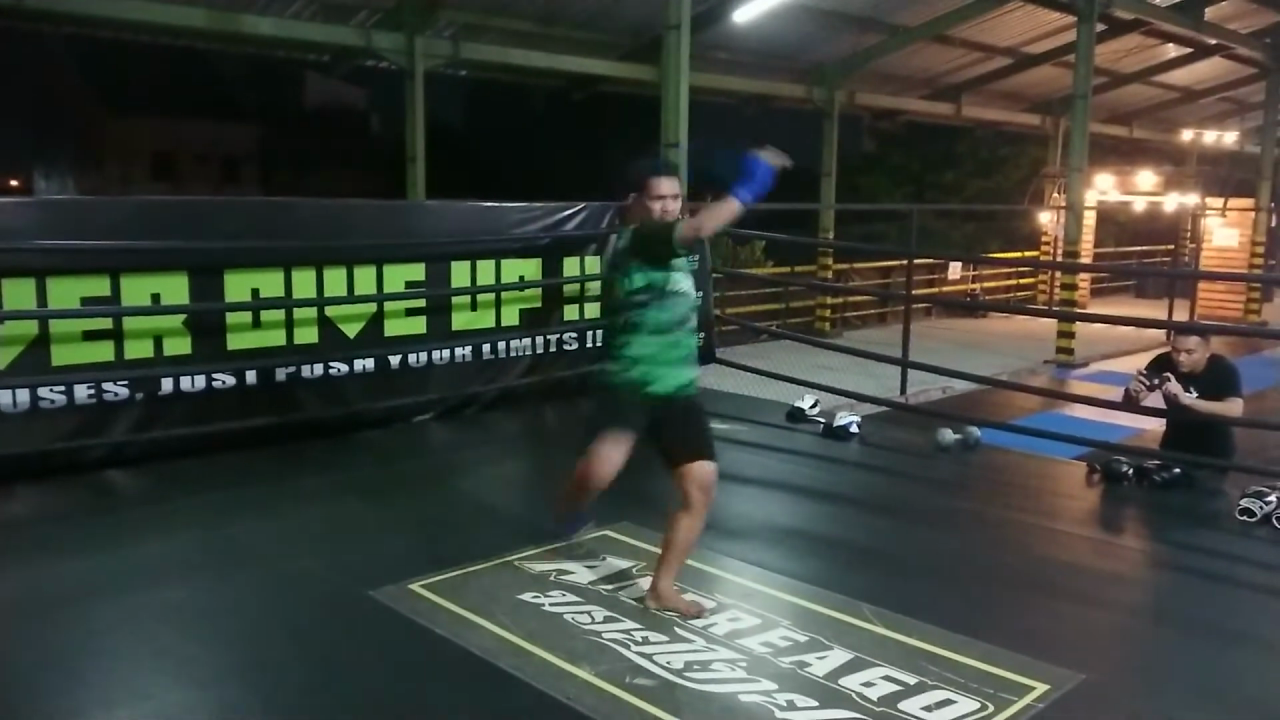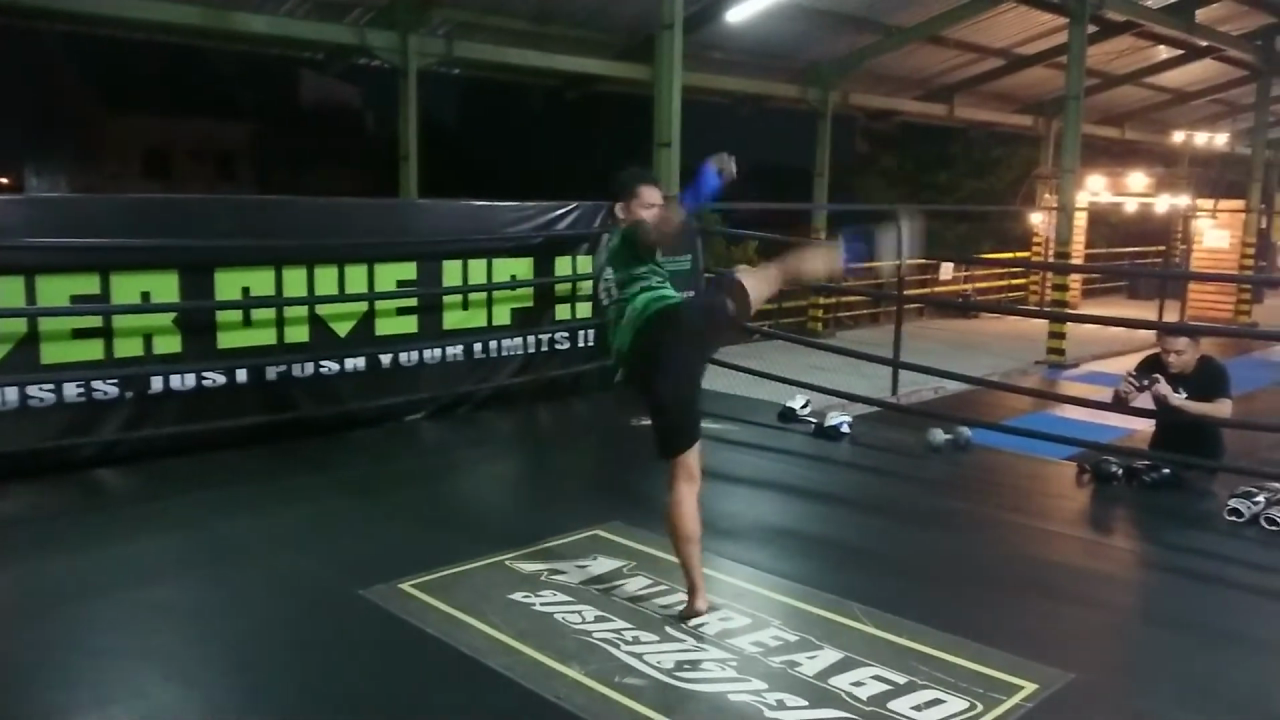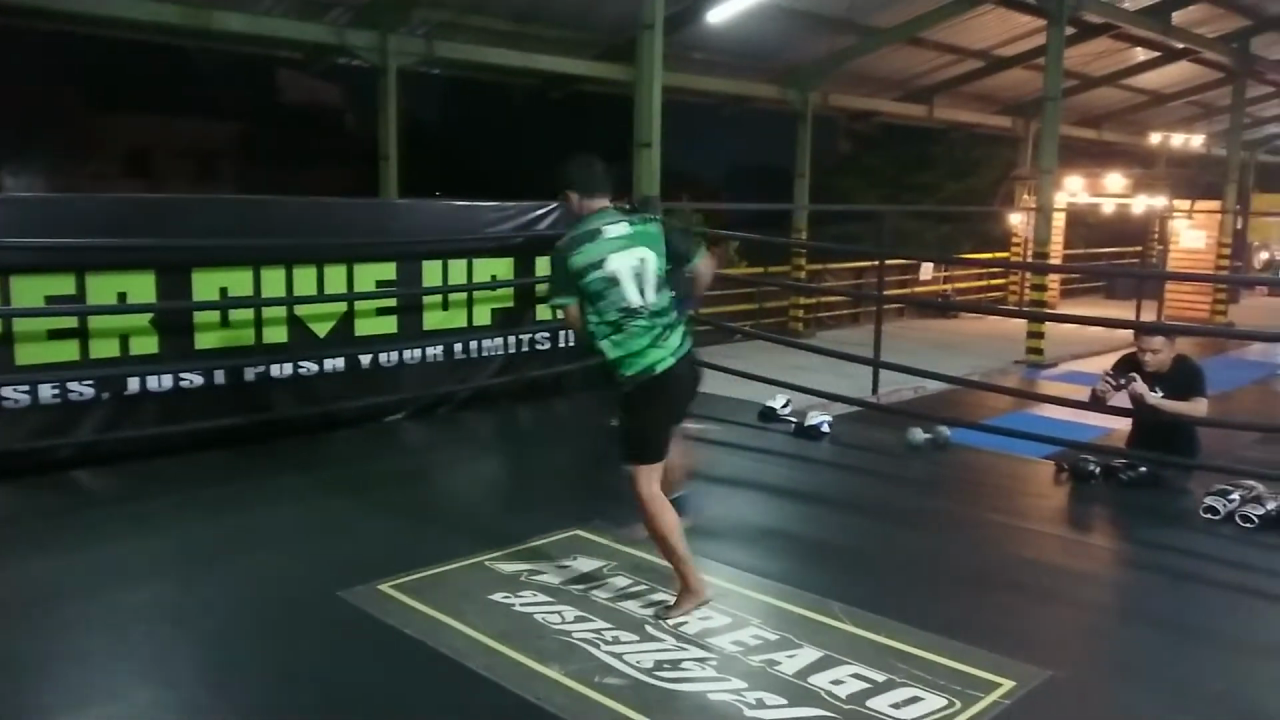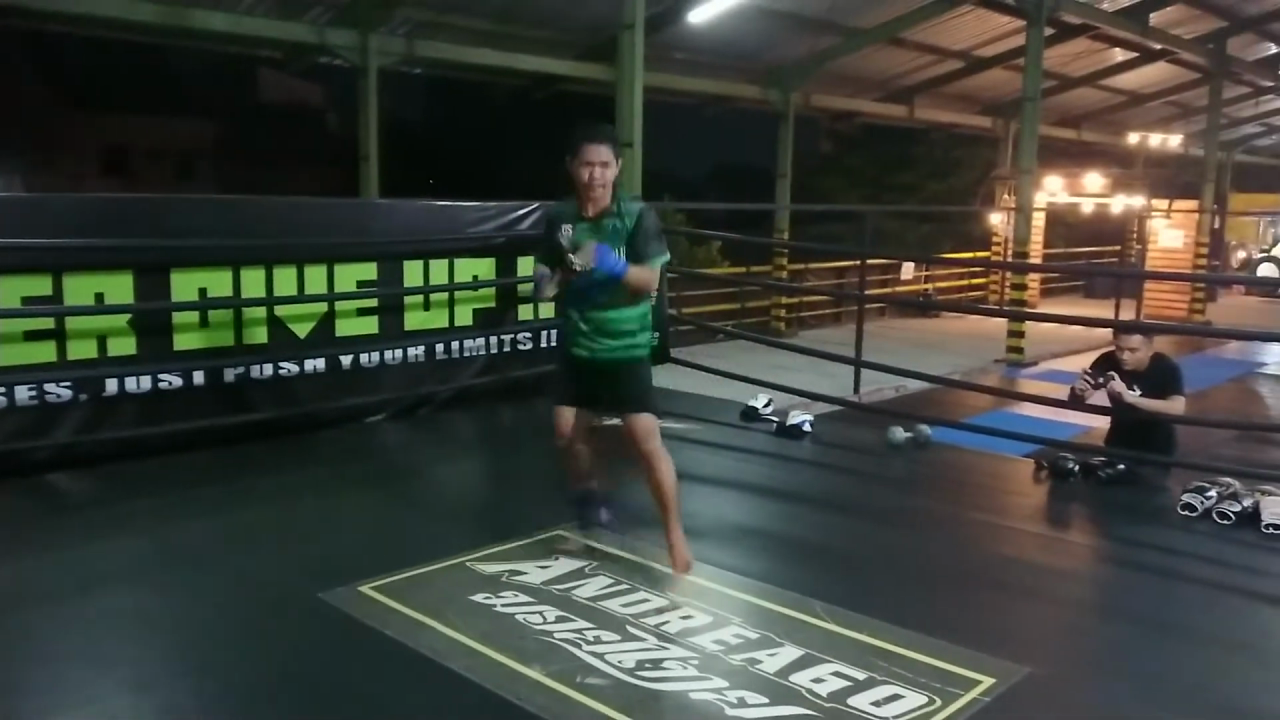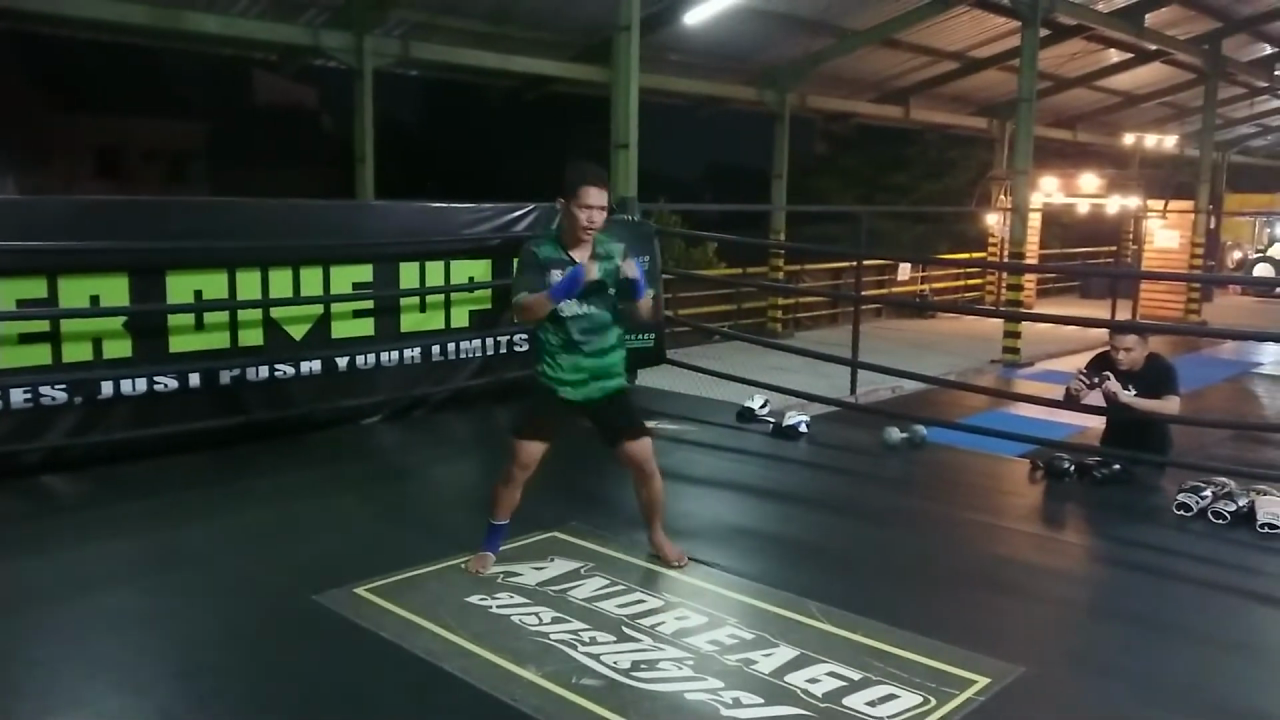
dt=0.3s
person 1, frame 1
left shoulder: (674, 259)
right shoulder: (640, 239)
right elbow: (694, 229)
right wrist: (748, 186)
left hip: (678, 390)
right hip: (635, 382)
left knee: (701, 488)
right knee: (599, 473)
left ankle: (664, 587)
right ankle: (572, 516)
person 1, frame 2
left shoulder: (611, 263)
right shoulder: (624, 238)
right elbow: (659, 231)
right wrist: (700, 191)
left hip: (646, 363)
right hip: (673, 328)
left knee: (684, 479)
right knee: (774, 272)
left ankle: (696, 593)
right ankle: (847, 255)
person 1, frame 3
left shoulder: (569, 250)
right shoulder: (648, 227)
left elbow: (574, 321)
right elbow: (703, 270)
right wrist: (675, 305)
left hip: (643, 375)
right hip: (681, 361)
left knee: (646, 484)
right knee: (666, 441)
left ankle: (691, 584)
right ankle: (675, 505)
person 1, frame 4
left shoulder: (638, 216)
right shoulder: (559, 218)
left elbow: (650, 280)
right elbow: (551, 270)
left wrist: (608, 264)
right wrist: (545, 279)
left hip: (625, 348)
right hip: (579, 346)
left knee: (645, 439)
right knee: (567, 434)
left ankle: (675, 534)
right ankle: (590, 505)
person 1, frame 5
left shoulder: (616, 252)
right shoulder: (538, 254)
left elbow: (642, 312)
right elbow: (524, 313)
left wrist: (636, 285)
right wrist: (567, 284)
left hip: (608, 383)
right hip: (556, 386)
left knee: (644, 465)
right knee: (520, 467)
left ankle: (658, 536)
right ankle: (492, 543)
